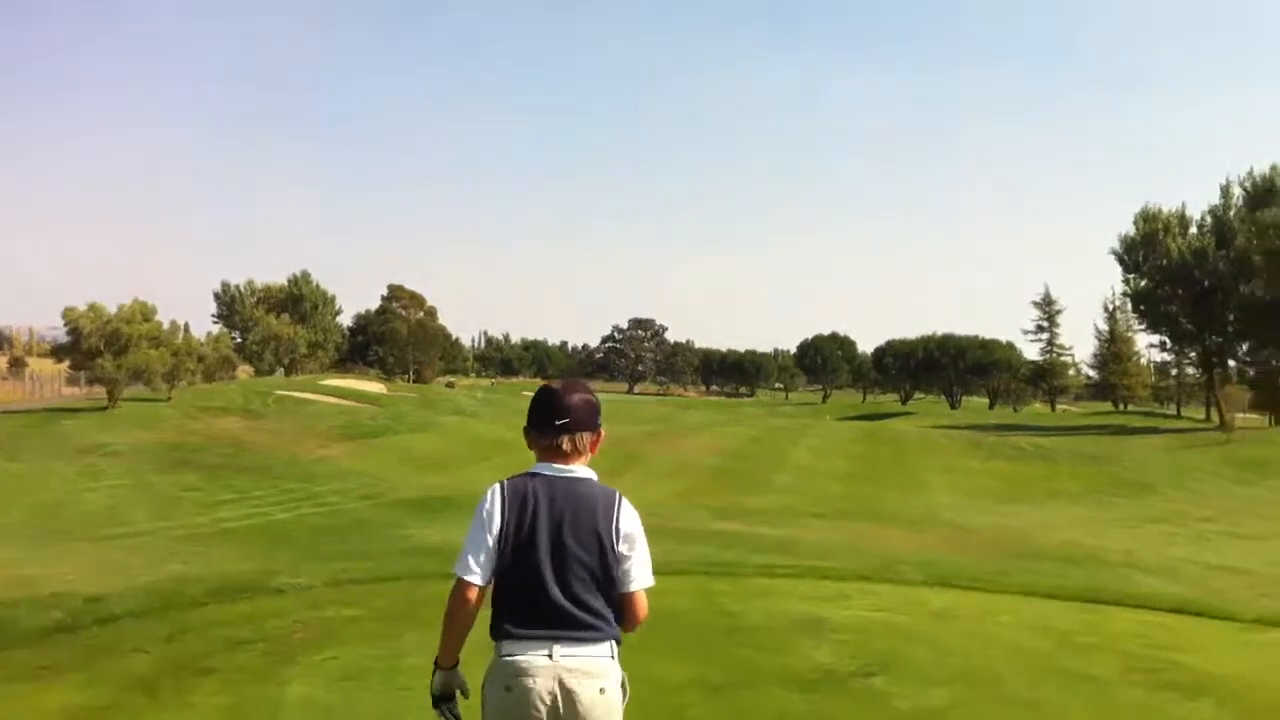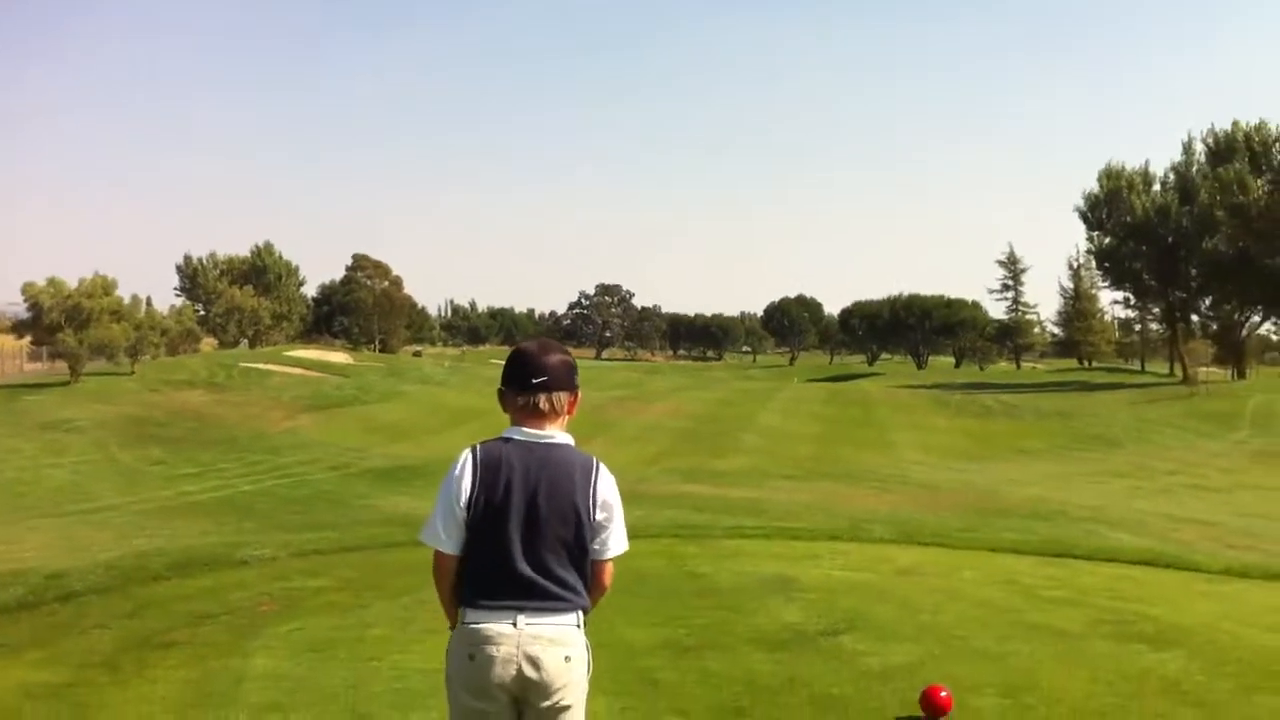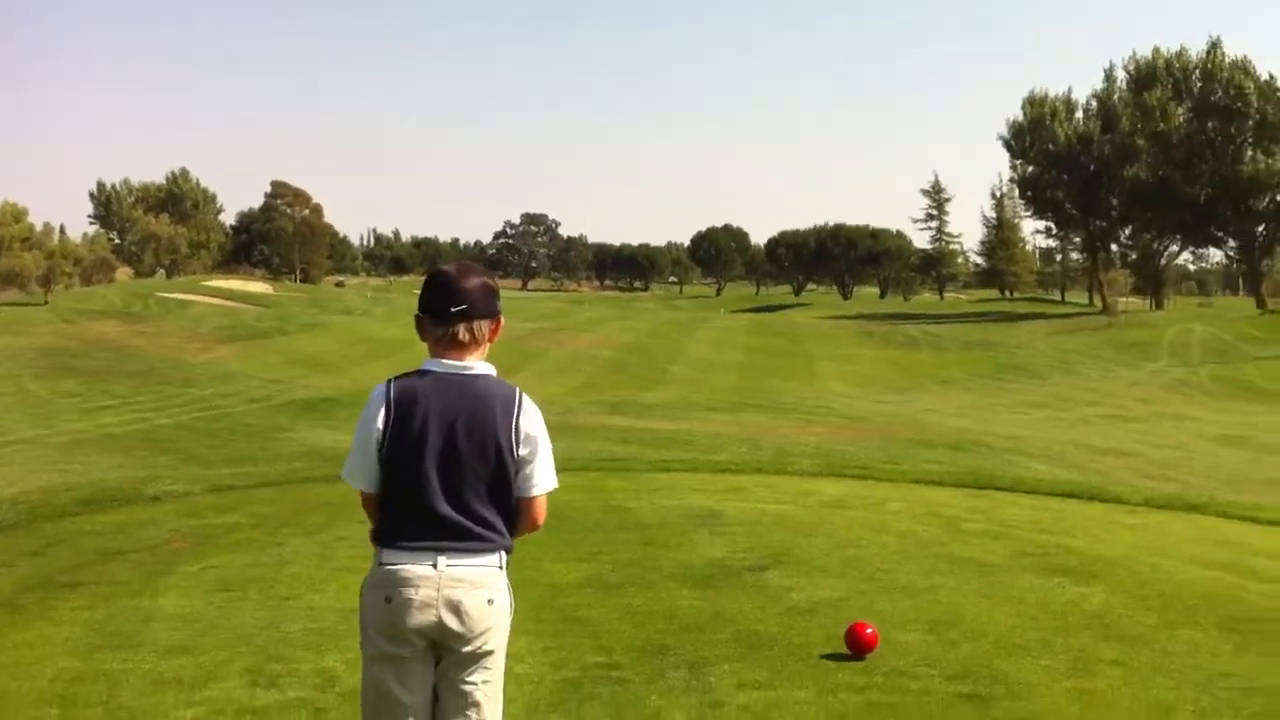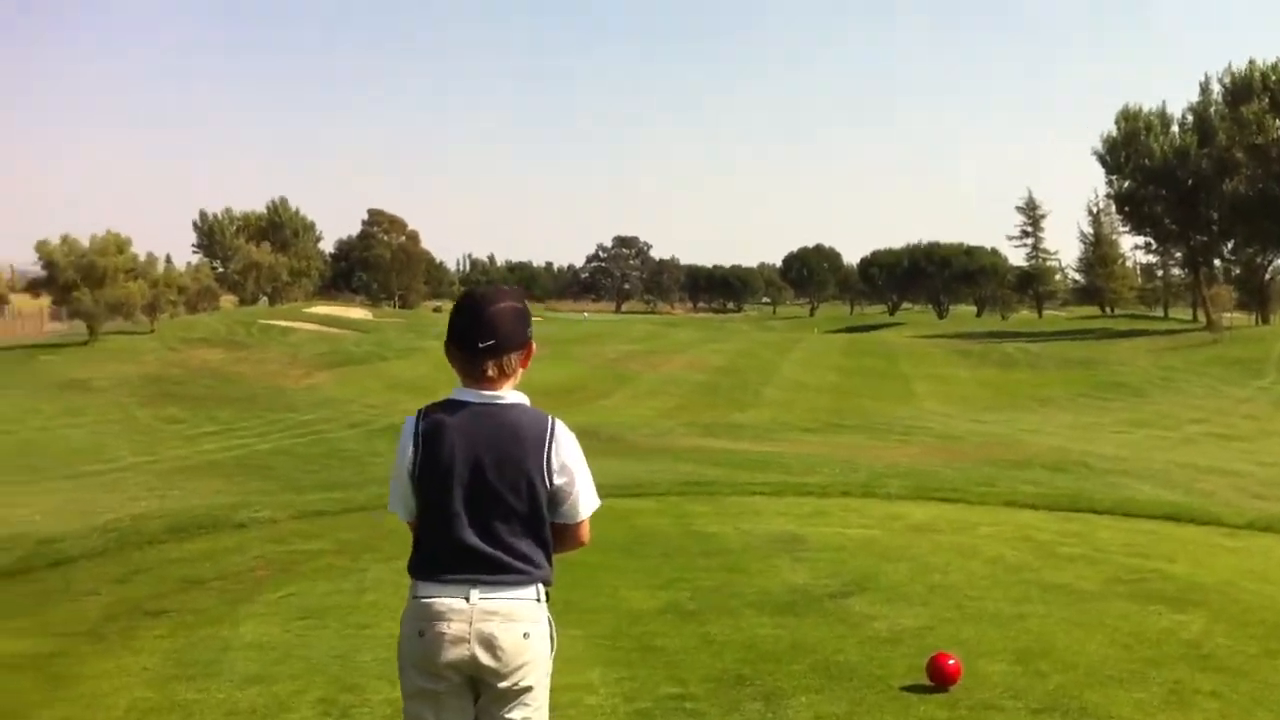
dt=0.5s
person 1, frame 1
left shoulder: (501, 498)
right shoulder: (617, 508)
left elbow: (468, 595)
right elbow: (636, 610)
left wrist: (446, 666)
left hip: (518, 669)
right hip: (594, 672)
person 1, frame 2
left shoulder: (473, 463)
right shoulder: (593, 474)
left elbow: (446, 564)
right elbow: (602, 577)
left hip: (483, 640)
right hip: (559, 642)
person 1, frame 3
left shoulder: (388, 398)
right shoulder: (517, 407)
left elbow: (371, 500)
right elbow: (533, 515)
left hip: (399, 582)
right hip: (480, 584)
person 1, frame 4
left shoulder: (420, 428)
right shoulder: (550, 434)
left elbow: (416, 524)
right elbow: (577, 533)
left hip: (435, 614)
right hip: (517, 616)
